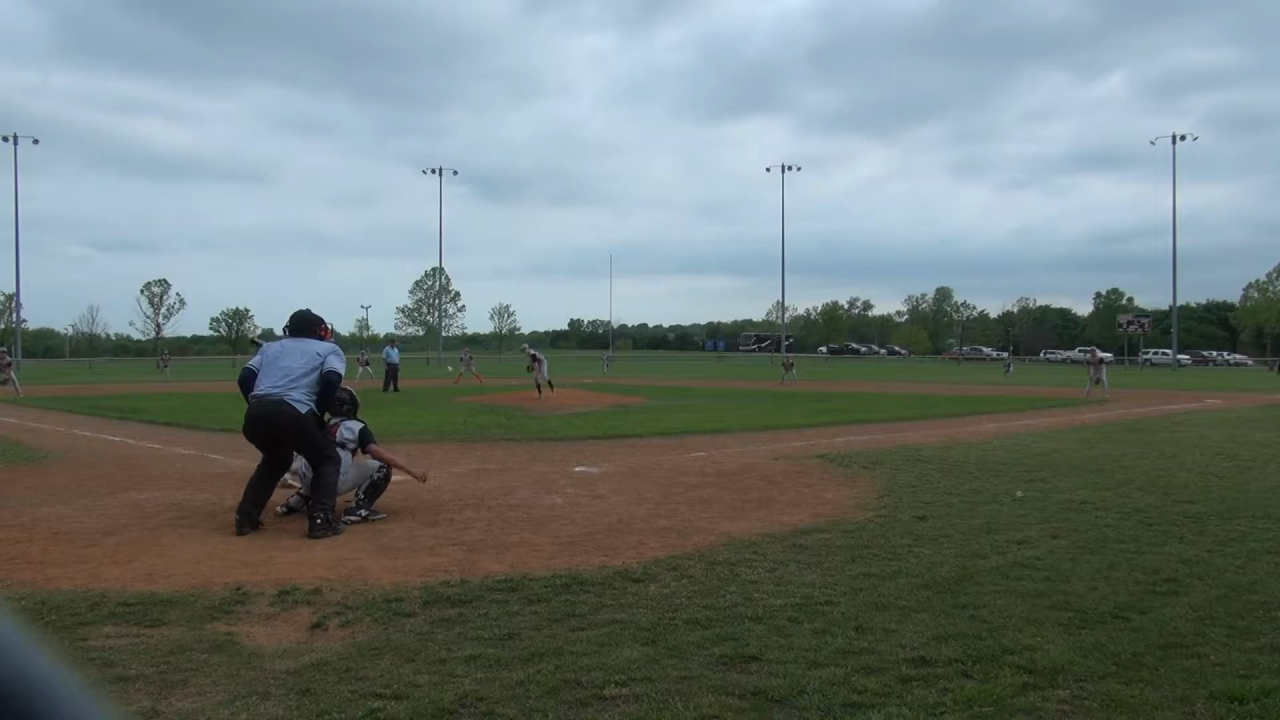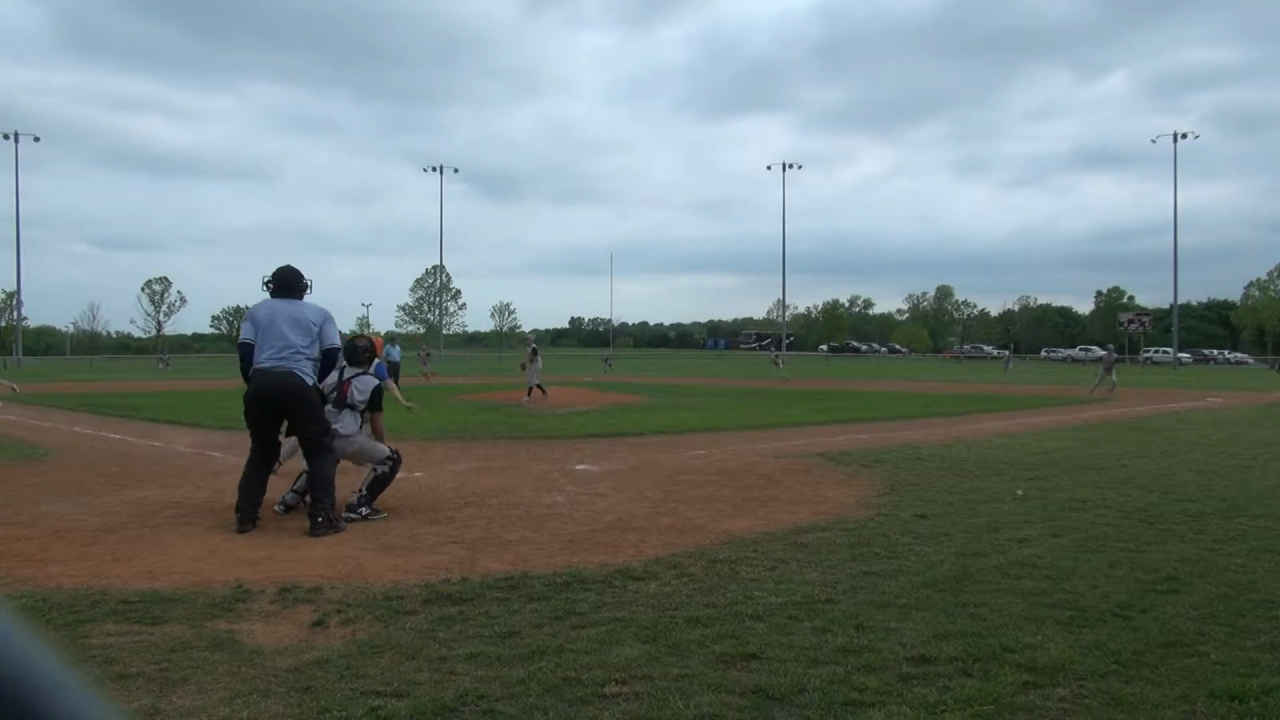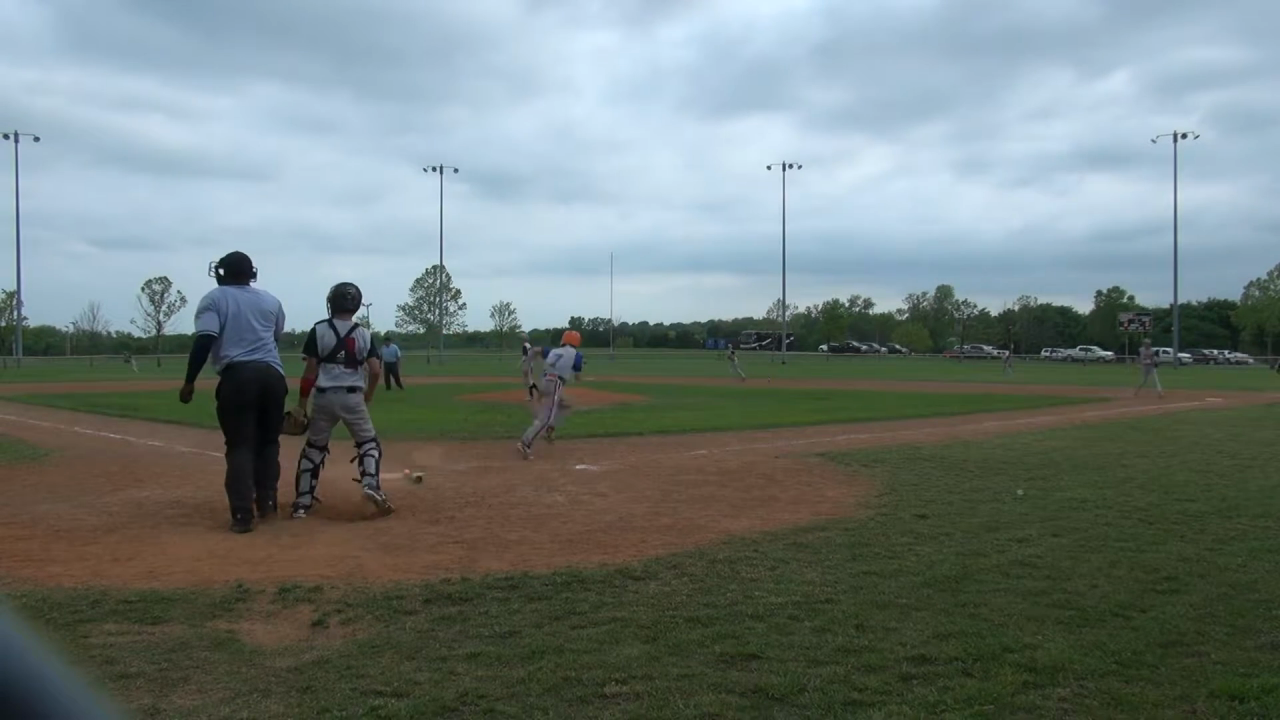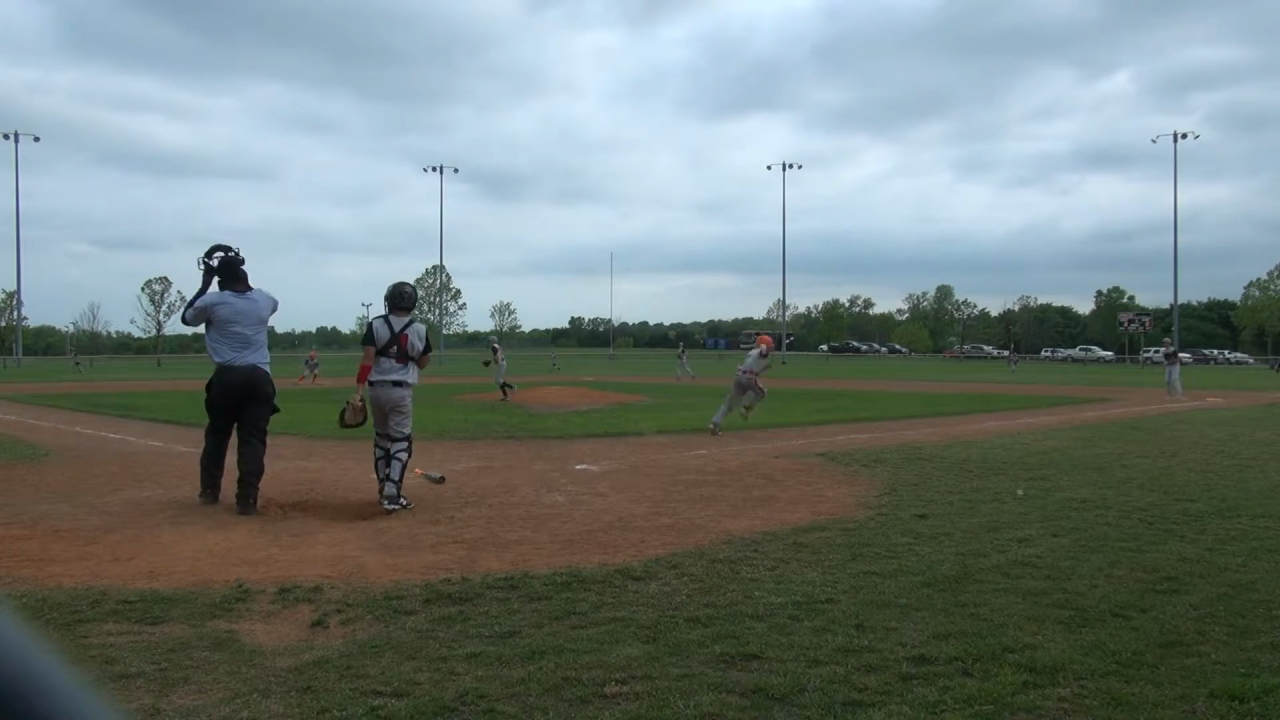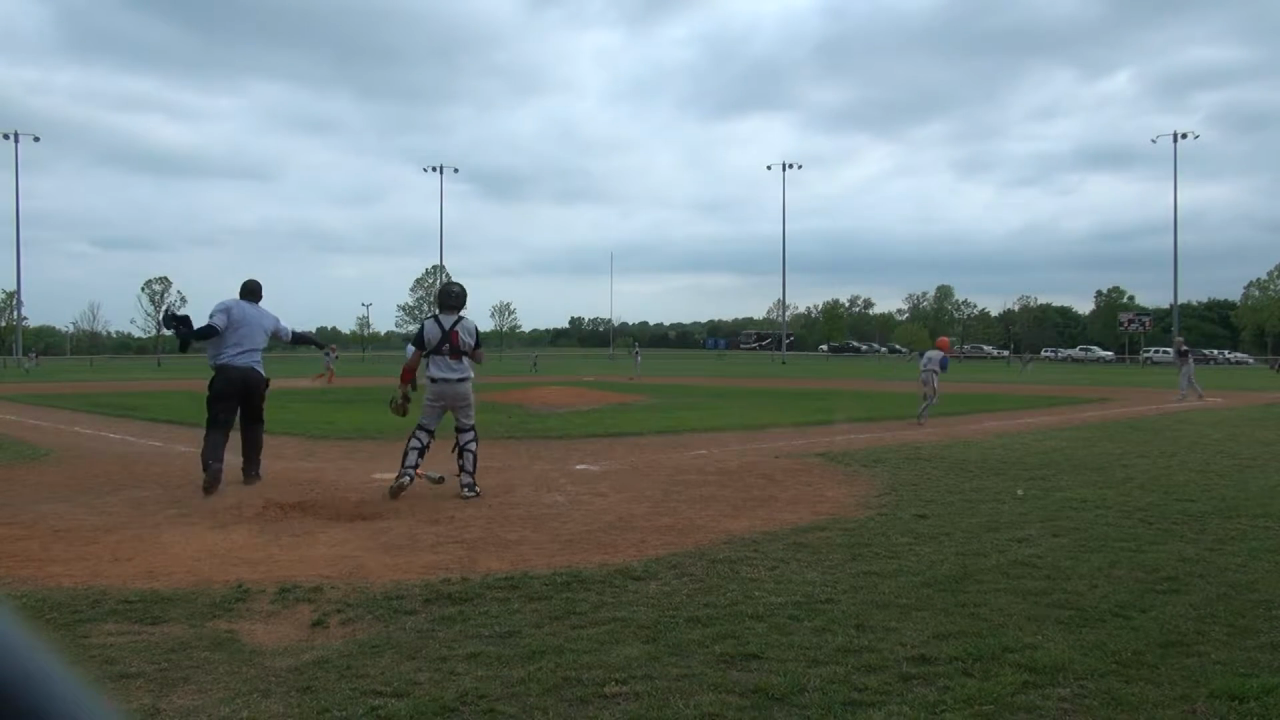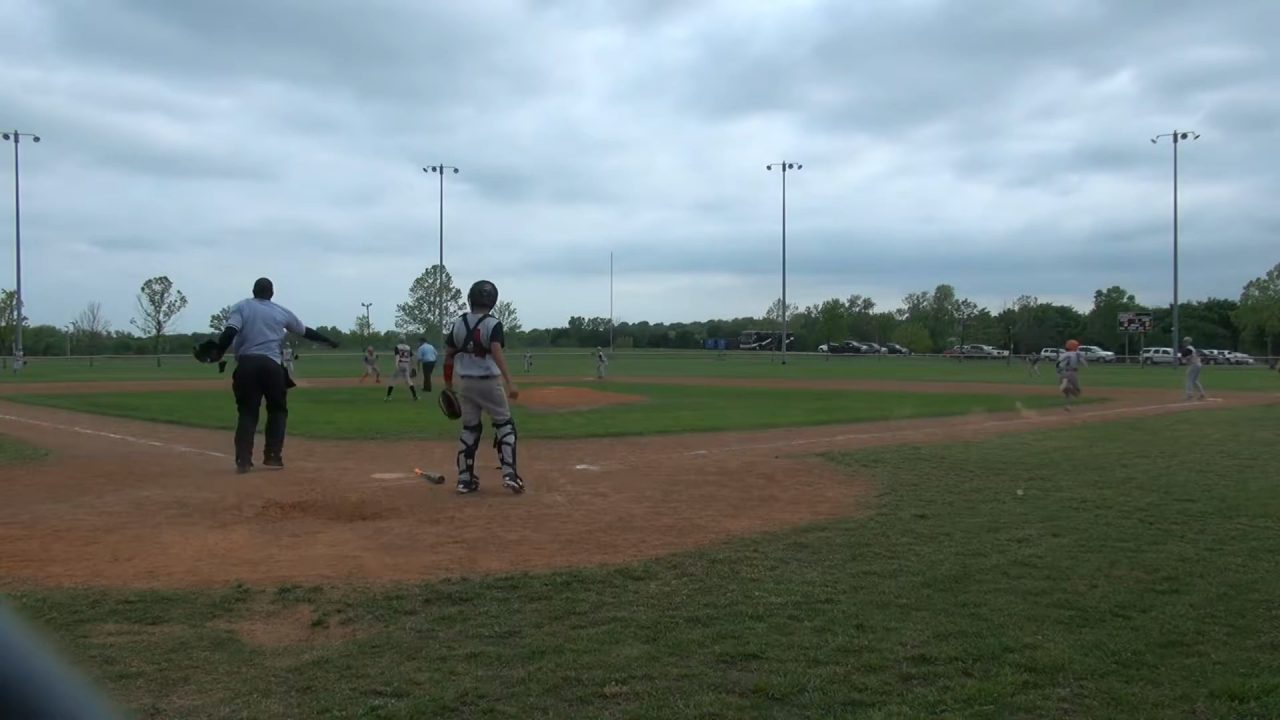
dt=0.7s
person 1, frame 1
left shoulder: (270, 347)
right shoulder: (330, 349)
left elbow: (244, 379)
right elbow: (331, 380)
right wrist: (317, 415)
left hip: (256, 414)
right hip: (294, 413)
left knee: (274, 460)
right knee: (327, 459)
left ankle: (245, 518)
right ankle: (321, 519)
person 1, frame 2
left shoulder: (256, 310)
right shoulder: (319, 314)
left elbow: (245, 352)
right elbow: (331, 357)
left wrist: (253, 387)
right wrist: (317, 383)
left hip: (262, 384)
right hip: (299, 384)
left knee: (262, 450)
right knee: (320, 450)
left ankle: (245, 516)
right ankle: (322, 517)
person 1, frame 3
left shoulder: (214, 299)
right shoulder: (270, 300)
left elbow: (204, 342)
left wrist: (189, 381)
left hip: (237, 377)
right hip: (271, 375)
left knee: (240, 446)
right knee: (268, 442)
left ankle: (242, 515)
right ankle: (266, 503)
person 1, frame 4
left shoulder: (212, 300)
right shoulder: (265, 300)
left elbow: (187, 318)
left wrist: (205, 284)
right wrist: (237, 270)
left hip: (226, 376)
right hip: (258, 376)
left knee: (217, 433)
right knee: (253, 438)
left ankle: (210, 489)
right ankle: (248, 497)
person 1, frame 5
left shoulder: (227, 306)
right shoulder: (269, 318)
left elbow: (213, 330)
right elbow: (291, 336)
left wrist: (187, 334)
right wrist: (315, 341)
left hip: (227, 374)
right hip: (254, 375)
left knee: (218, 425)
right knee: (253, 423)
left ankle: (213, 465)
right ankle: (251, 471)
person 1, frame 6
left shoulder: (241, 307)
right shoulder: (282, 312)
left elbow: (230, 332)
right elbow: (306, 332)
left wrist: (218, 353)
right wrist: (328, 340)
left hip: (247, 364)
right hip: (272, 365)
left knee: (248, 413)
right knee: (277, 410)
left ankle: (243, 460)
right ankle: (272, 455)
person 2, frame 1
left shoulder: (324, 426)
right shoulder: (357, 427)
right elbow: (378, 453)
right wrist: (410, 470)
left hip: (307, 481)
right knee: (382, 467)
left ankle: (295, 502)
right ankle: (359, 508)
person 2, frame 2
left shoulder: (333, 376)
right shoulder: (373, 384)
right elbow: (376, 424)
right wrist: (381, 444)
right hip: (345, 439)
right knee: (391, 458)
left ankle: (291, 500)
right ankle: (359, 506)
person 2, frame 3
left shoulder: (319, 330)
right shoulder: (364, 334)
left elbow: (310, 370)
right elbow: (375, 370)
left wrist: (302, 403)
right wrist: (369, 394)
left hip: (324, 397)
right hip: (353, 397)
left knee: (314, 448)
right knee: (369, 443)
left ankle: (302, 502)
right ankle: (371, 486)
person 2, frame 4
left shoulder: (375, 325)
right shoulder: (419, 330)
left elbow: (367, 359)
right elbow: (423, 363)
left wrist: (358, 391)
left hip: (376, 390)
right hip: (401, 391)
left knee: (382, 439)
right knee: (400, 442)
left ankle: (386, 490)
right ankle: (392, 496)
person 2, frame 5
left shoulder: (427, 325)
right shoulder: (470, 326)
left elbow: (414, 360)
right elbow: (479, 358)
left wrist: (403, 386)
left hip: (436, 387)
right hip: (462, 387)
left knee: (423, 431)
right knee: (466, 433)
left ankle: (406, 474)
right ankle: (468, 484)
person 2, frame 6
left shoulder: (458, 324)
right shoulder: (493, 324)
left elbow: (449, 356)
right elbow: (497, 354)
left wrist: (448, 384)
right wrist: (510, 383)
left hip: (466, 383)
right hip: (489, 382)
left knee: (469, 429)
right knee: (505, 426)
left ankle: (464, 480)
right ankle: (510, 475)
